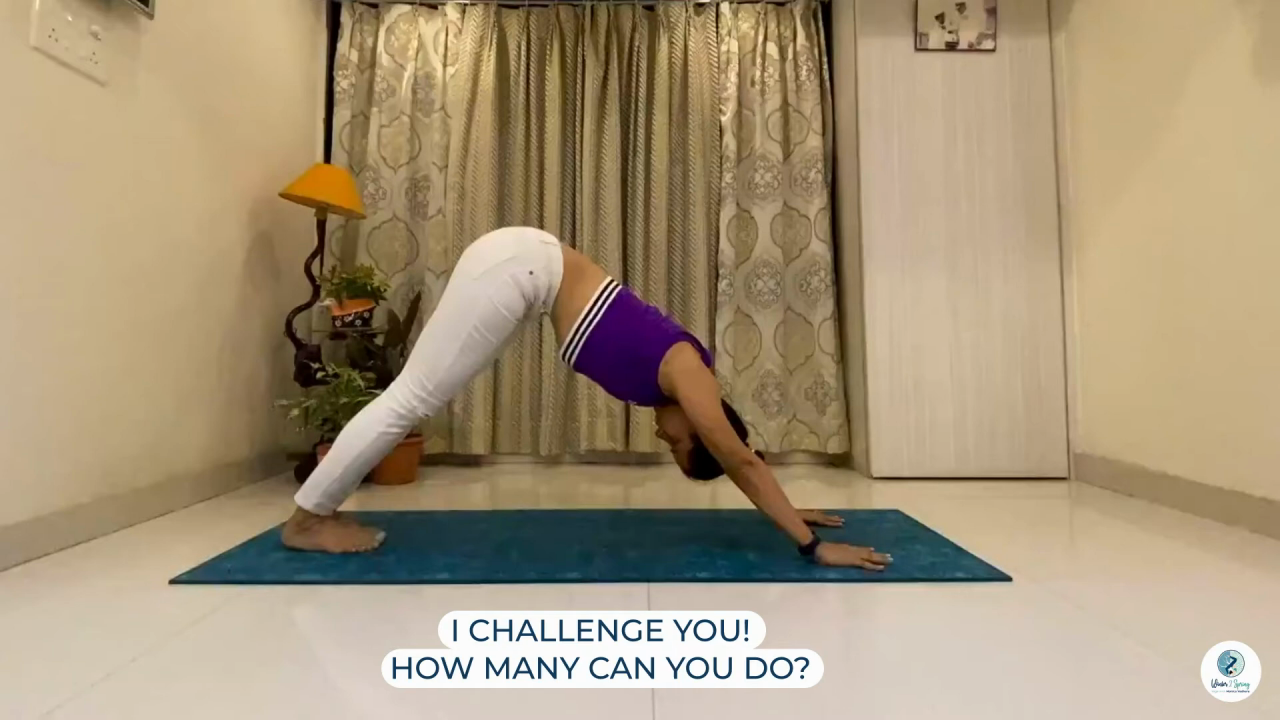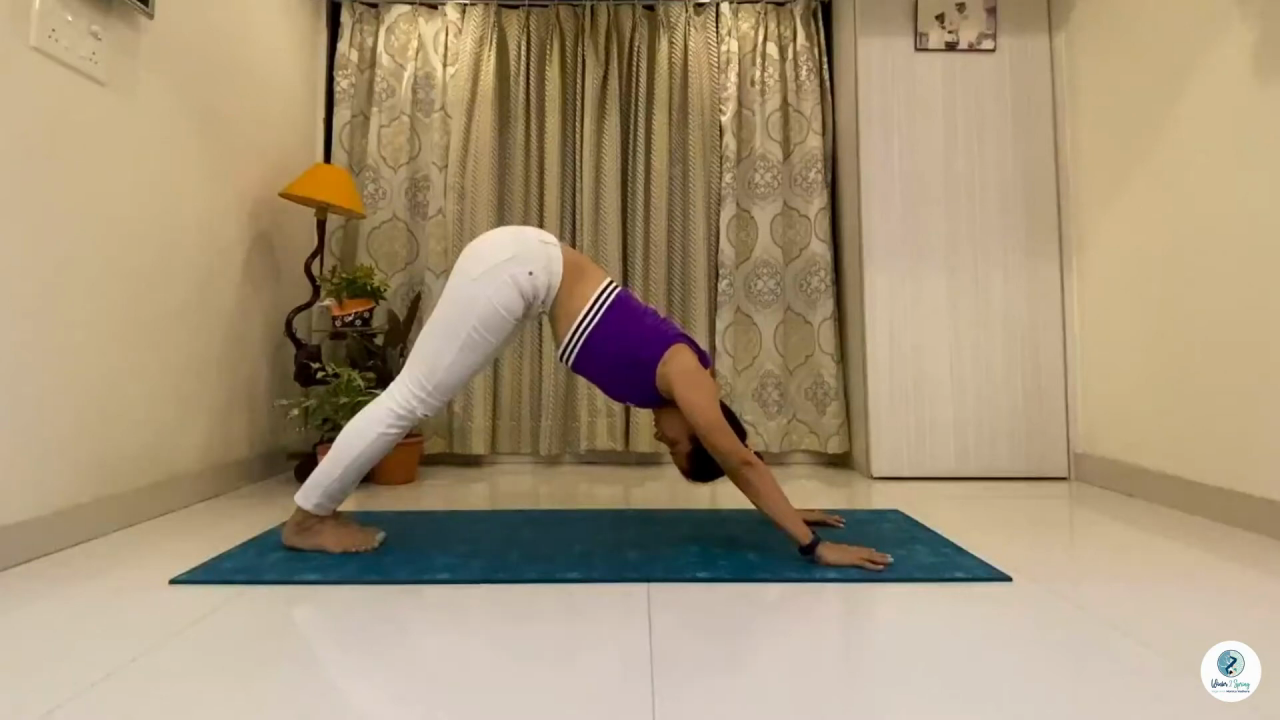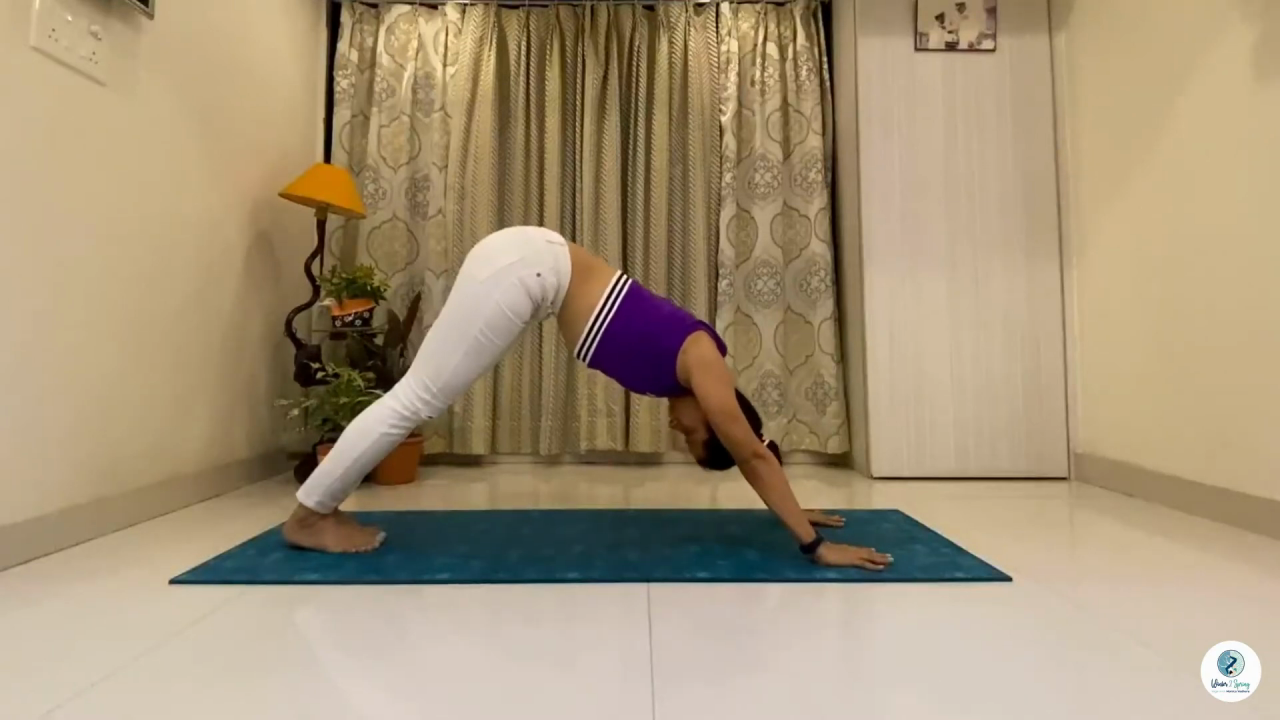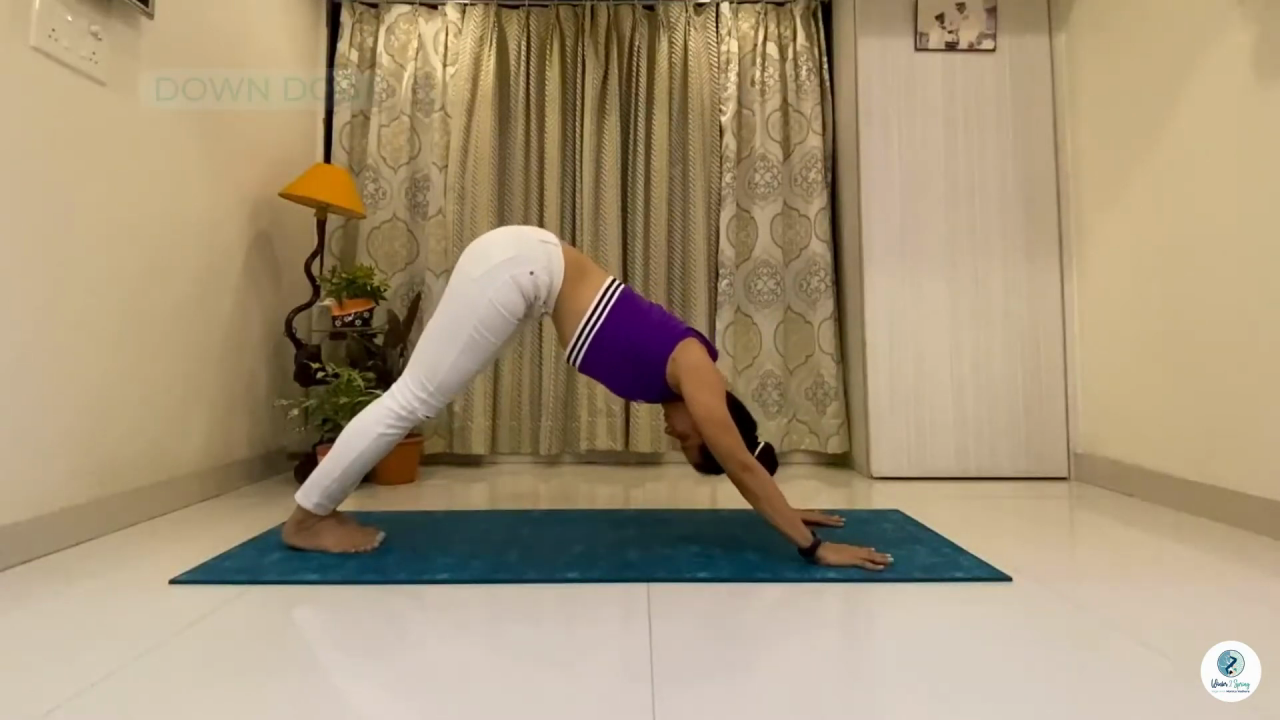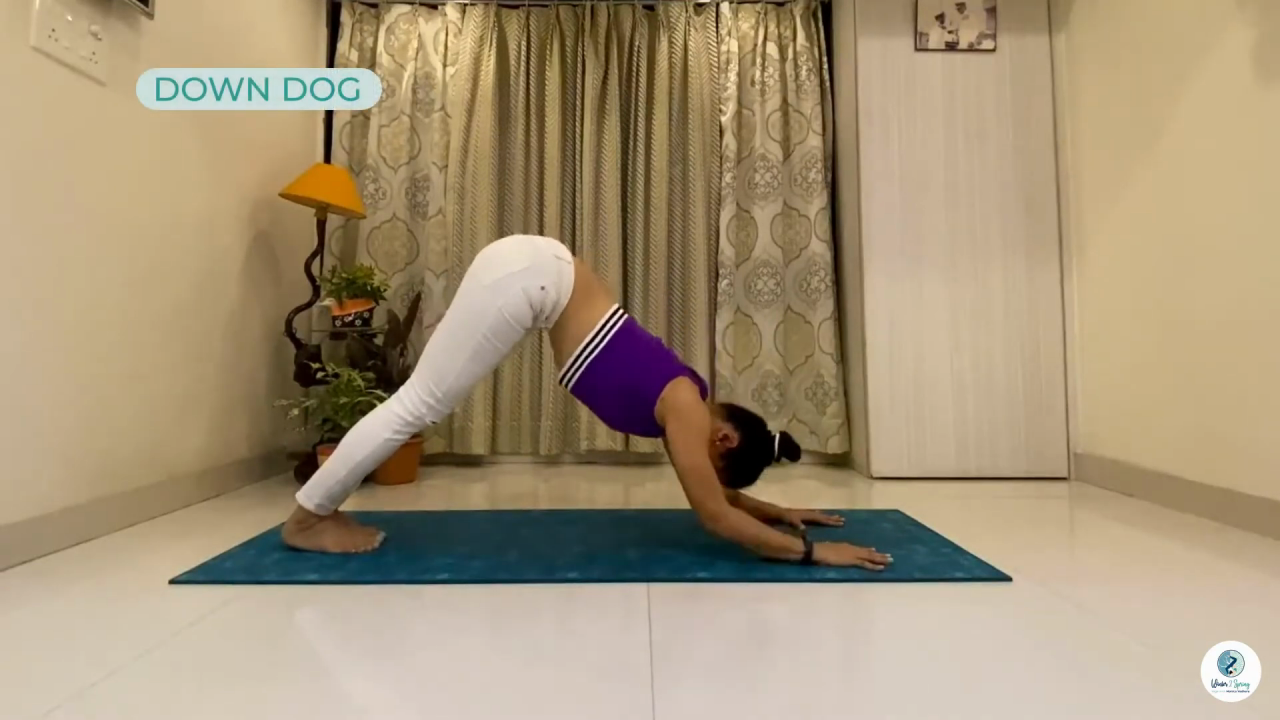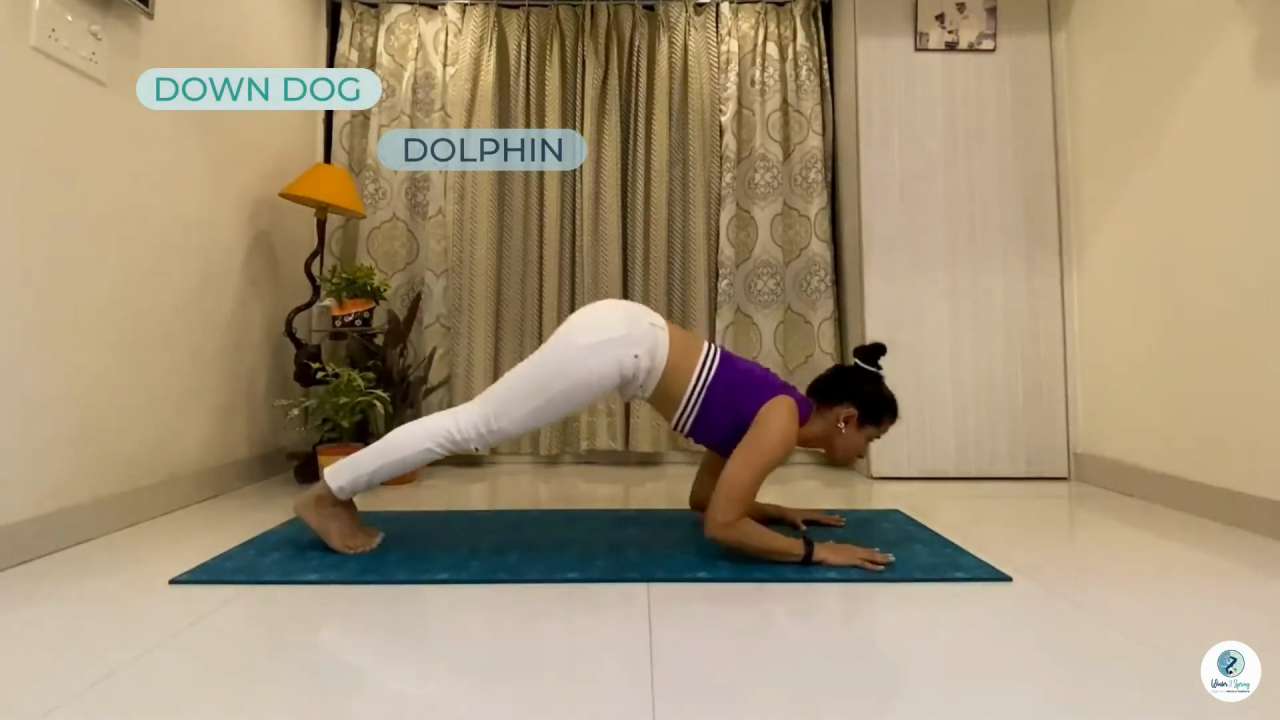
dt=0.7s
person 1, frame 1
left shoulder: (681, 371)
right shoulder: (684, 374)
left elbow: (739, 460)
right elbow: (742, 459)
left wrist: (787, 512)
right wrist: (812, 544)
left hip: (523, 262)
right hip: (519, 265)
left knee: (414, 397)
right knee: (413, 397)
left ankle: (322, 507)
right ankle: (307, 517)
person 1, frame 2
left shoulder: (681, 372)
right shoulder: (682, 376)
left elbow: (738, 462)
right elbow: (740, 461)
left wrist: (790, 513)
right wrist: (813, 545)
left hip: (522, 261)
right hip: (519, 265)
left knee: (412, 399)
right knee: (412, 400)
left ankle: (321, 508)
right ankle: (307, 518)
person 1, frame 3
left shoulder: (691, 365)
right shoulder: (701, 364)
left elbow: (750, 455)
right elbow: (753, 454)
left wrist: (791, 512)
right wrist: (814, 544)
left hip: (531, 262)
right hip: (525, 267)
left knee: (418, 397)
right knee: (419, 399)
left ankle: (323, 505)
right ankle: (309, 515)
person 1, frame 4
left shoulder: (689, 370)
right shoulder: (694, 373)
left elbow: (741, 467)
right elbow: (742, 466)
left wrist: (783, 512)
right wrist: (814, 548)
left hip: (525, 263)
right hip: (520, 267)
left knee: (414, 399)
right knee: (415, 400)
left ankle: (322, 507)
right ankle: (307, 517)
person 1, frame 5
left shoulder: (682, 404)
right shoulder: (684, 410)
left elbow: (714, 491)
right elbow: (716, 517)
left wrist: (776, 510)
right wrist: (812, 551)
left hip: (537, 268)
right hip: (527, 275)
left knee: (421, 404)
right knee: (421, 404)
left ankle: (322, 506)
right ankle: (308, 516)
person 1, frame 6
left shoulder: (766, 411)
right shoulder: (783, 421)
left elbow: (704, 497)
right elbow: (722, 525)
left wrist: (782, 514)
right wrist: (813, 551)
left hip: (623, 329)
right hip: (619, 342)
left knee: (474, 423)
right knee: (476, 426)
left ankle: (342, 491)
right ankle: (329, 494)
